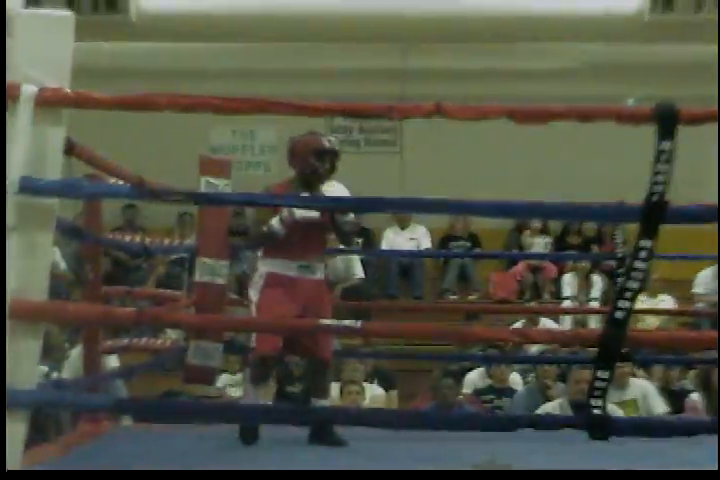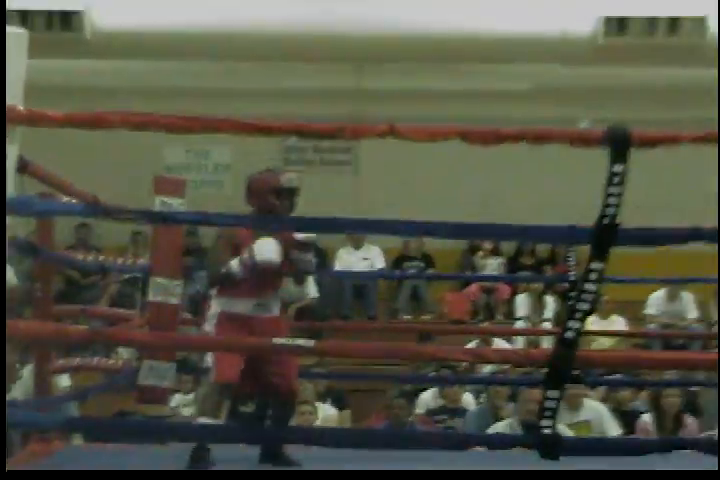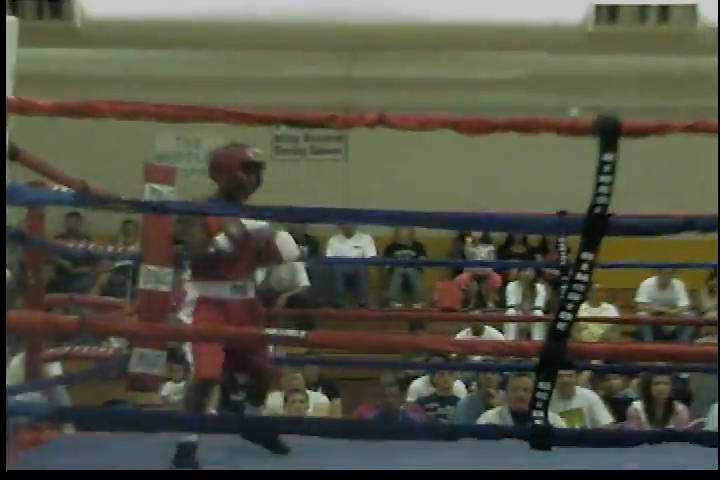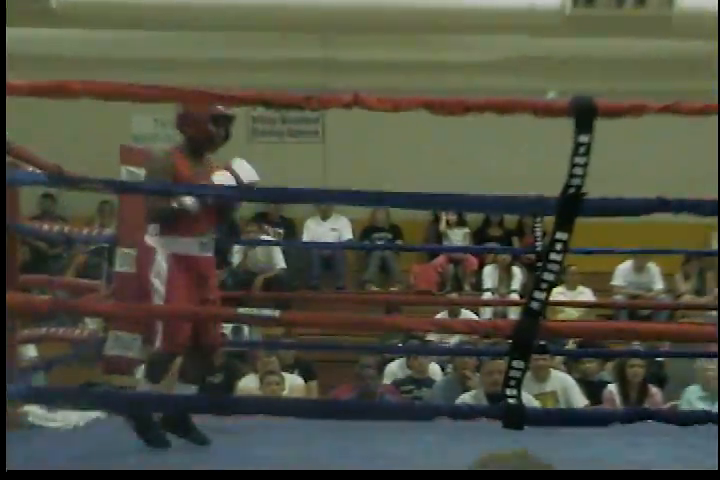
dt=0.2s
person 1, frame 1
left shoulder: (327, 196)
right shoulder: (276, 194)
left elbow: (348, 239)
right elbow: (254, 239)
left wrist: (339, 213)
right wrist: (284, 220)
left hip: (313, 281)
right hip: (274, 278)
left knee: (321, 354)
right knee: (266, 349)
left ankle: (320, 425)
person 1, frame 2
left shoulder: (286, 236)
right shoulder: (233, 232)
right elbow: (214, 278)
left wrist: (304, 254)
right wrist: (244, 264)
left hip: (269, 318)
right hip: (230, 316)
left knee: (286, 388)
right knee: (222, 380)
left ankle: (272, 447)
right ankle: (201, 449)
person 1, frame 3
right shoulder: (199, 213)
right elbow: (195, 260)
left wrist: (275, 253)
right wrist: (229, 238)
left hip: (244, 300)
right hip: (206, 301)
left knee: (261, 370)
right knee: (205, 374)
right ankle: (186, 446)
person 1, frame 4
left shoulder: (211, 166)
right shoulder: (166, 163)
left elbow: (222, 215)
right elbow: (157, 213)
left wrist: (234, 190)
right wrist: (196, 196)
left hip: (200, 259)
right hip: (169, 257)
left knee: (207, 340)
right knee: (171, 342)
left ankle: (177, 412)
right ankle: (143, 411)
